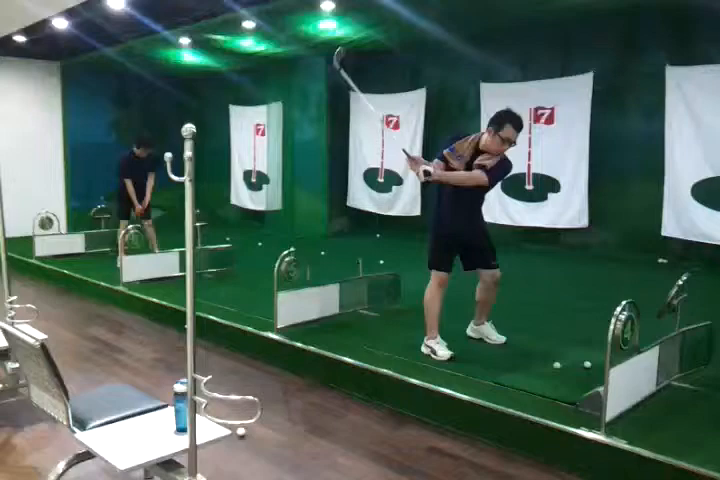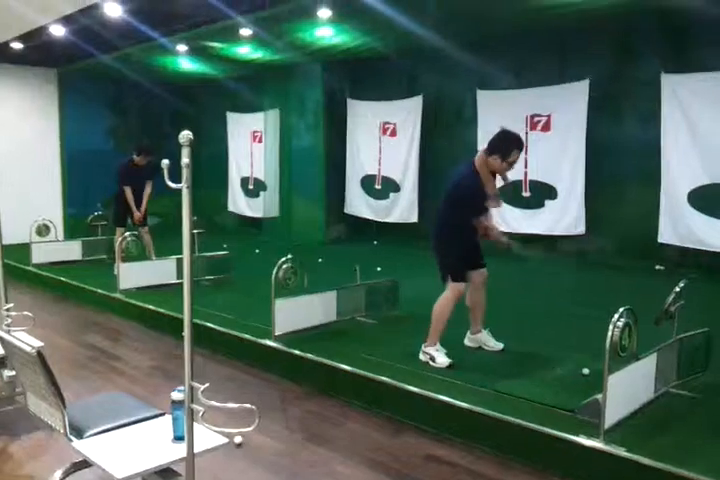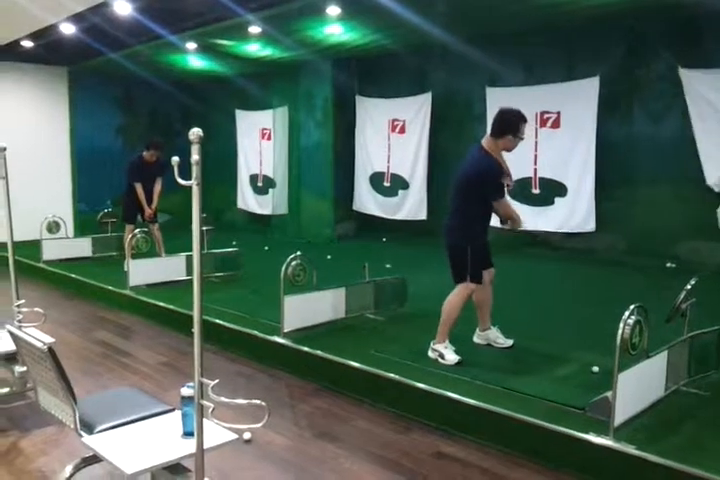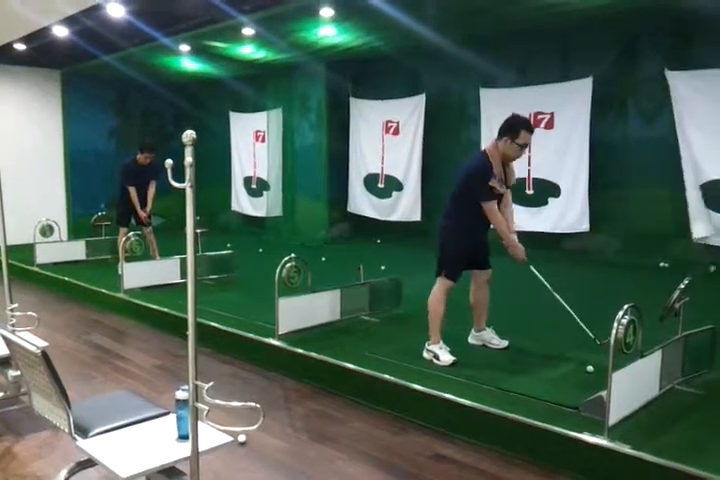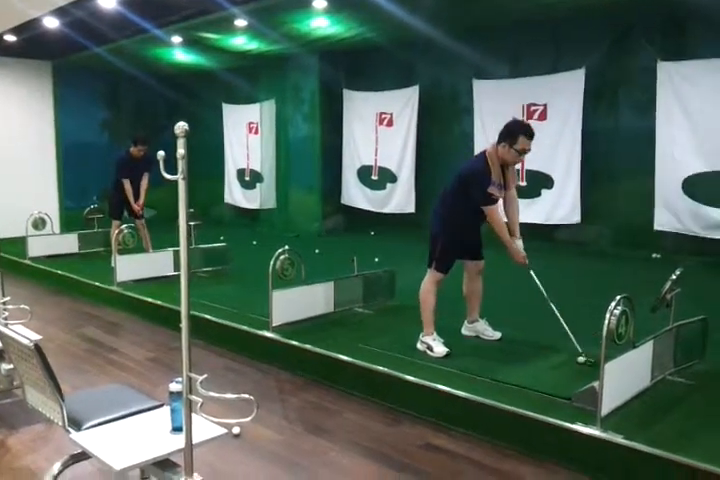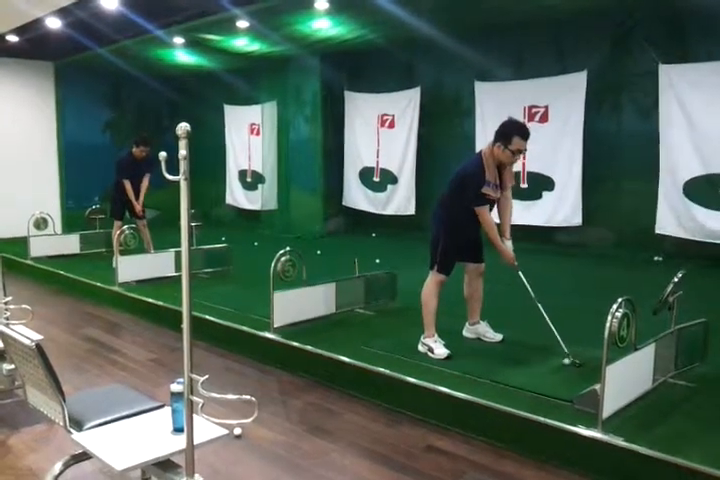
dt=0.5s
person 1, frame 1
left shoulder: (503, 165)
right shoulder: (458, 144)
left elbow: (471, 179)
right elbow: (436, 168)
left wrist: (434, 173)
right wrist: (425, 167)
left hip: (473, 226)
right hip: (444, 224)
left knee: (491, 276)
right knee: (439, 278)
left ankle: (479, 324)
right ankle: (431, 339)
person 1, frame 2
left shoulder: (487, 168)
right shoulder: (469, 182)
left elbow: (484, 207)
right elbow: (483, 222)
left wrist: (493, 233)
right wrist: (499, 237)
left hip: (467, 233)
right hip: (448, 237)
left knee: (479, 277)
right knee: (456, 288)
left ankle: (476, 333)
right ankle: (430, 346)
person 1, frame 3
left shoulder: (484, 152)
right shoulder: (489, 167)
right elbow: (500, 205)
left wrist: (507, 215)
right wrist: (516, 218)
left hip: (474, 230)
right hip: (463, 233)
left knee: (487, 276)
right knee: (466, 286)
left ankle: (484, 330)
right ankle: (439, 344)
person 1, frame 4
left shoulder: (504, 162)
right shoulder: (480, 167)
left elbow: (506, 199)
right elbow: (492, 212)
left wrist: (512, 234)
right wrist: (512, 245)
left hip: (477, 231)
right hip: (456, 231)
left knee: (483, 276)
right knee: (445, 283)
left ankle: (479, 331)
right ankle: (433, 344)
person 1, frame 5
left shoulder: (506, 162)
right shoulder: (479, 171)
left elbow: (511, 196)
right elbow: (493, 215)
left wrist: (517, 237)
right wrist: (512, 249)
left hip: (470, 222)
right hip: (448, 222)
left knee: (476, 267)
right knee: (435, 275)
left ankle: (473, 322)
right ankle: (427, 336)
person 1, frame 6
left shoulder: (504, 163)
right shoulder: (474, 172)
left elbow: (505, 196)
right elbow: (484, 215)
left wrist: (507, 237)
right wrist: (502, 249)
left hip: (469, 225)
right hip: (448, 224)
left knee: (476, 269)
right knee: (438, 276)
left ankle: (474, 324)
right ankle: (428, 338)
person 2, frame 1
left shoulder: (152, 158)
right shoulder: (126, 160)
left elbow: (151, 178)
right elbow: (128, 183)
left wrist: (147, 197)
right wrist: (136, 204)
left hip: (142, 194)
right hip: (126, 195)
left knee: (148, 222)
right knee: (124, 224)
left ankle: (156, 251)
person 2, frame 2
left shoulder: (150, 166)
right shoulder: (125, 167)
left elbow: (148, 186)
right elbow: (127, 190)
left wrist: (143, 207)
right wrist: (134, 212)
left hip: (139, 201)
right hip: (122, 201)
left knee: (144, 229)
right knee: (120, 231)
left ankle: (153, 258)
person 2, frame 3
left shoulder: (160, 163)
right shoulder: (135, 164)
left elbow: (158, 183)
right elbow: (138, 187)
left wrist: (154, 204)
right wrist: (145, 208)
left hip: (149, 199)
right hip: (132, 199)
left knee: (155, 227)
right knee: (130, 228)
left ankle: (163, 256)
right ankle: (127, 260)
person 2, frame 4
left shoulder: (154, 166)
right shoulder: (128, 166)
left elbow: (152, 186)
right elbow: (132, 190)
left wrist: (148, 206)
right wrist: (139, 211)
left hip: (142, 202)
right hip: (126, 202)
left knee: (148, 230)
right knee: (123, 231)
left ankle: (157, 259)
person 2, frame 5
left shoulder: (147, 159)
right shoulder: (122, 160)
left elbow: (145, 179)
right elbow: (126, 183)
left wrist: (141, 199)
right wrist: (132, 204)
left hip: (136, 194)
right hip: (118, 194)
left knee: (141, 222)
right knee: (116, 223)
left ankle: (150, 251)
right ankle: (114, 255)
person 2, frame 6
left shoulder: (147, 160)
right shoulder: (124, 161)
left elbow: (145, 180)
right elbow: (127, 184)
left wrist: (140, 200)
right wrist: (134, 204)
left hip: (137, 195)
right hip: (120, 195)
left knee: (142, 223)
right knee: (118, 224)
left ankle: (151, 252)
right ankle: (116, 256)
